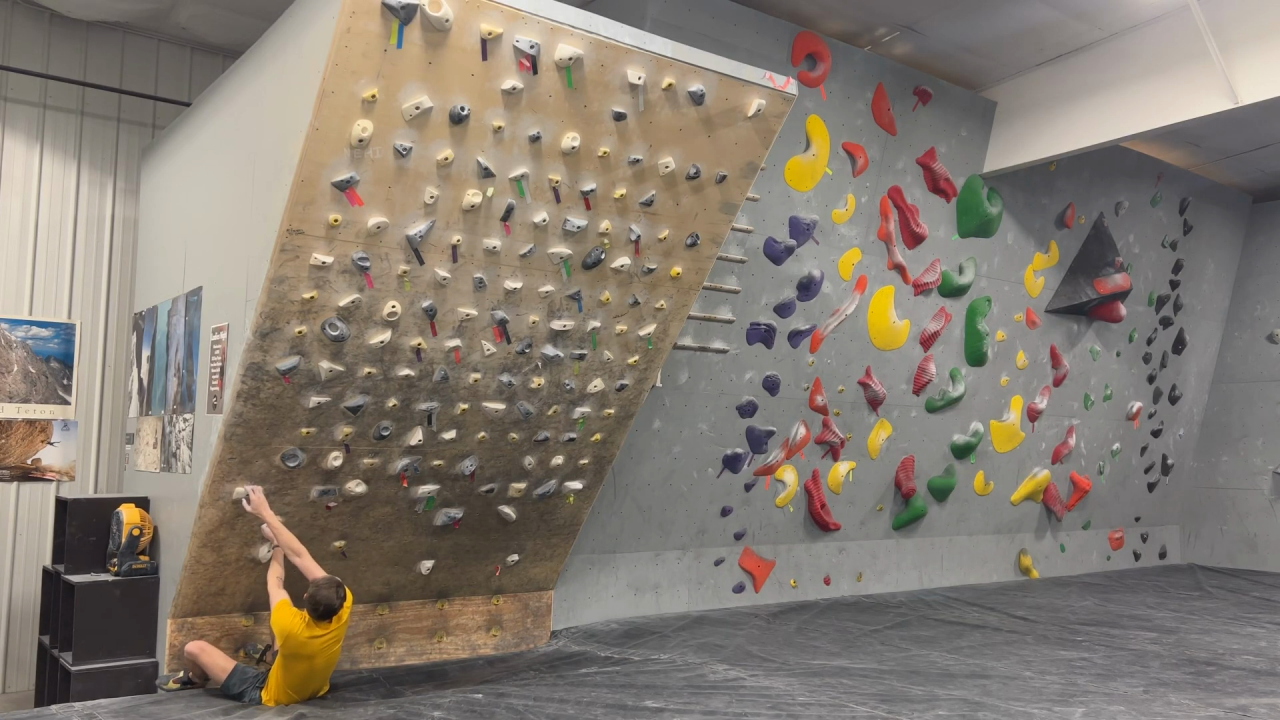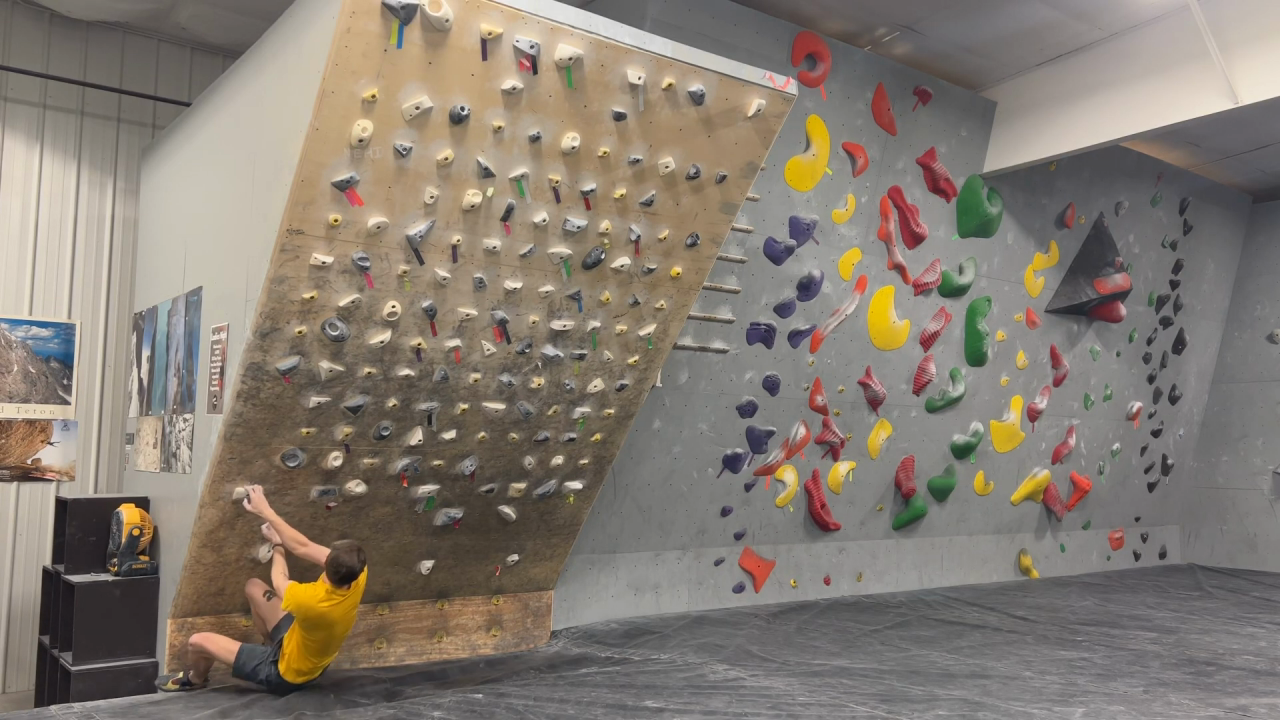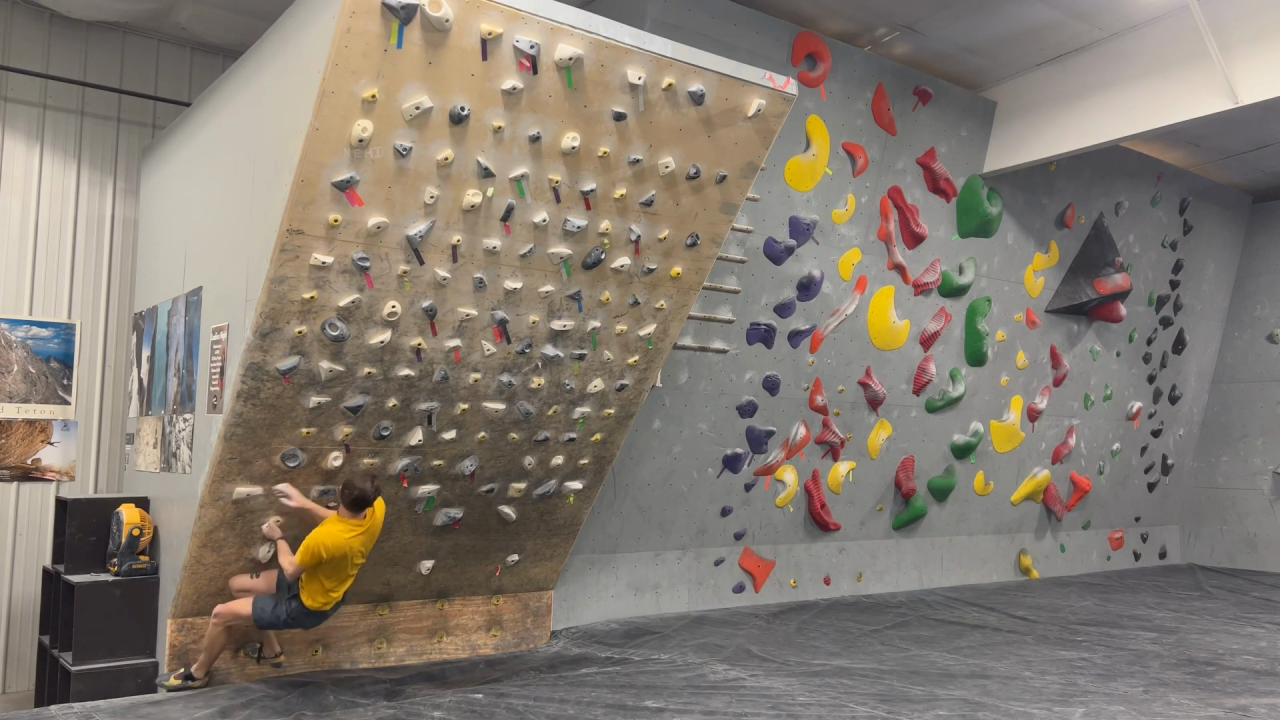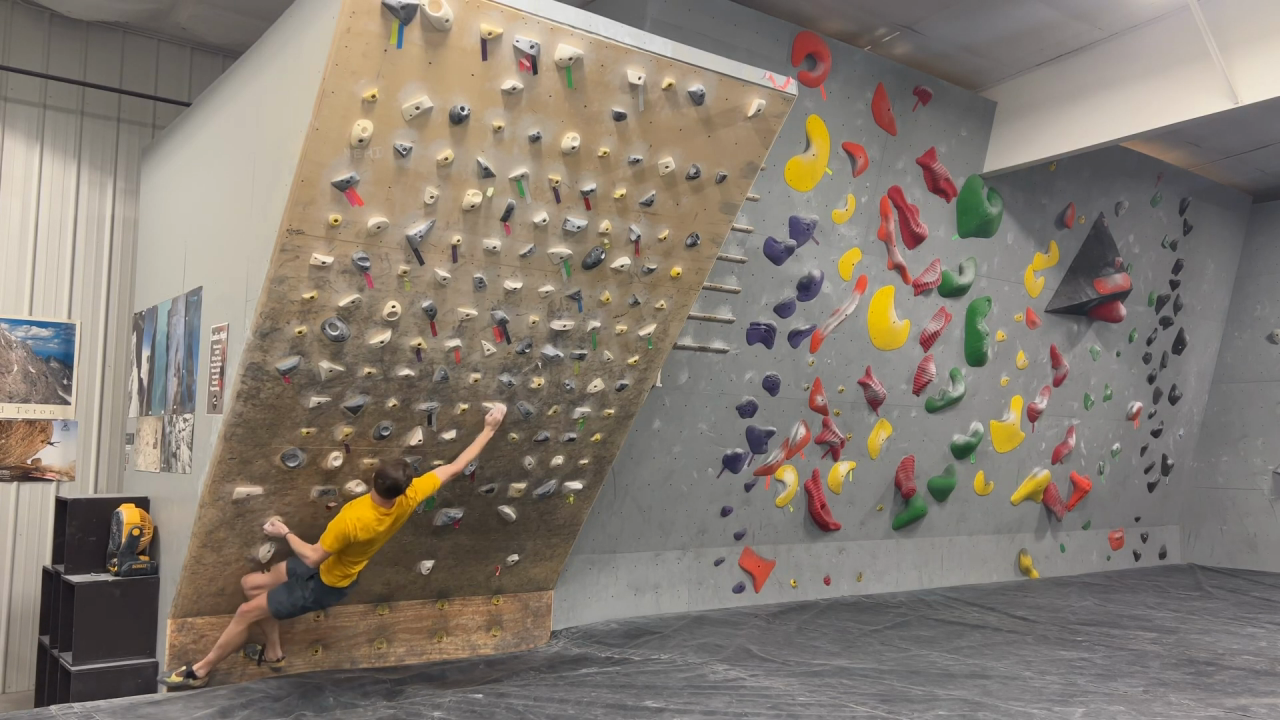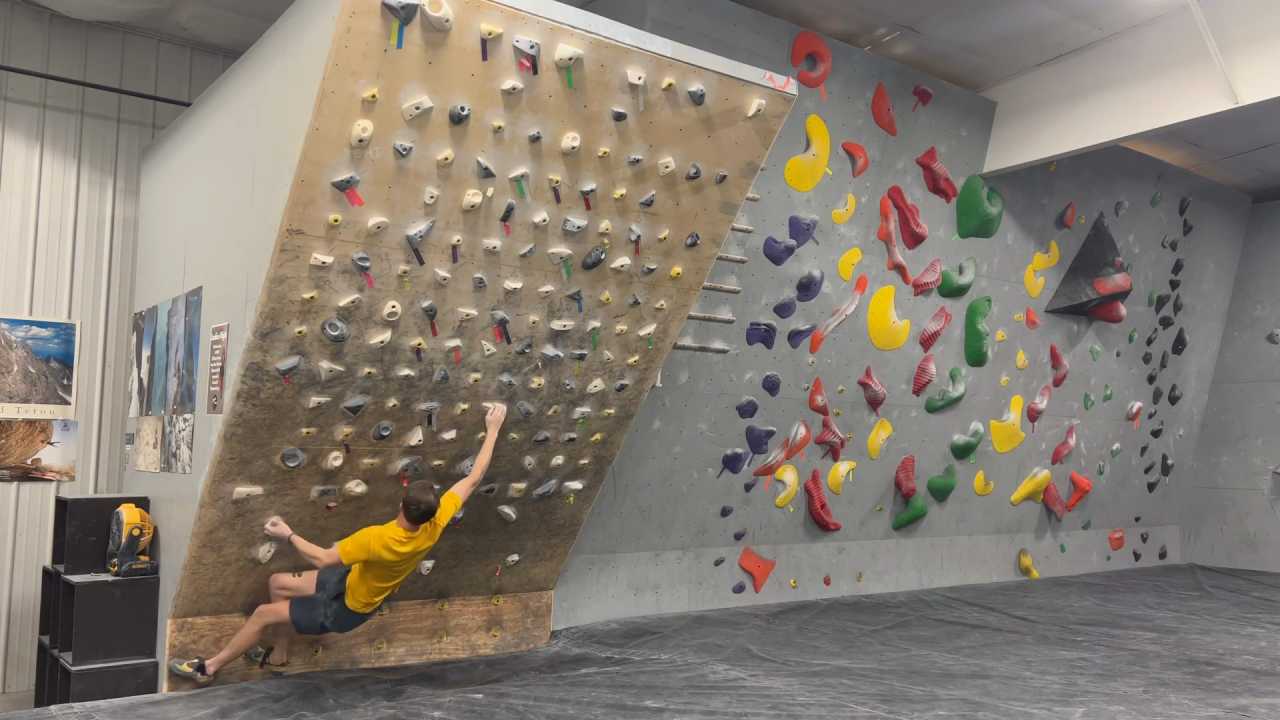
dt=0.4s
person 1, frame 1
left shoulder: (292, 627)
right shoulder: (343, 604)
left elbow: (275, 584)
right elbow: (300, 556)
left wrist: (276, 545)
right wrist: (266, 513)
left hip: (271, 698)
right hip: (311, 690)
left knee: (194, 649)
left ankle: (195, 679)
person 1, frame 2
left shoulder: (313, 601)
right shoulder: (358, 574)
left elbow: (280, 581)
right elbow: (304, 547)
left wrist: (277, 544)
right wrist: (266, 512)
left hip: (287, 674)
right hip: (302, 646)
left knee: (198, 642)
right knee: (253, 586)
left ankle: (195, 679)
right ankle: (272, 648)
person 1, frame 3
left shoulder: (326, 537)
right shoulder: (377, 509)
left elbow: (291, 568)
left wrist: (278, 537)
right wrist: (306, 504)
left hip: (309, 605)
right hip: (319, 583)
left knee: (222, 614)
right knee: (237, 585)
left ankle: (197, 674)
right ankle: (270, 650)
person 1, frame 4
left shoulder: (352, 520)
right shoulder: (410, 496)
left elbow: (312, 557)
right elbow: (456, 467)
left wrist: (284, 532)
right wrist: (489, 429)
left hip: (325, 585)
right hip: (330, 567)
left knee: (246, 611)
right knee: (250, 583)
left ankle: (199, 671)
right ankle: (273, 653)
person 1, frame 5
left shoulder: (376, 539)
right shoulder: (436, 524)
left elbow: (323, 559)
right elbow: (473, 479)
left wrist: (288, 534)
right wrist: (492, 429)
left hip: (346, 609)
right hip: (351, 581)
left knee: (263, 614)
right knee: (277, 582)
left ankle: (208, 668)
right ankle: (278, 656)
